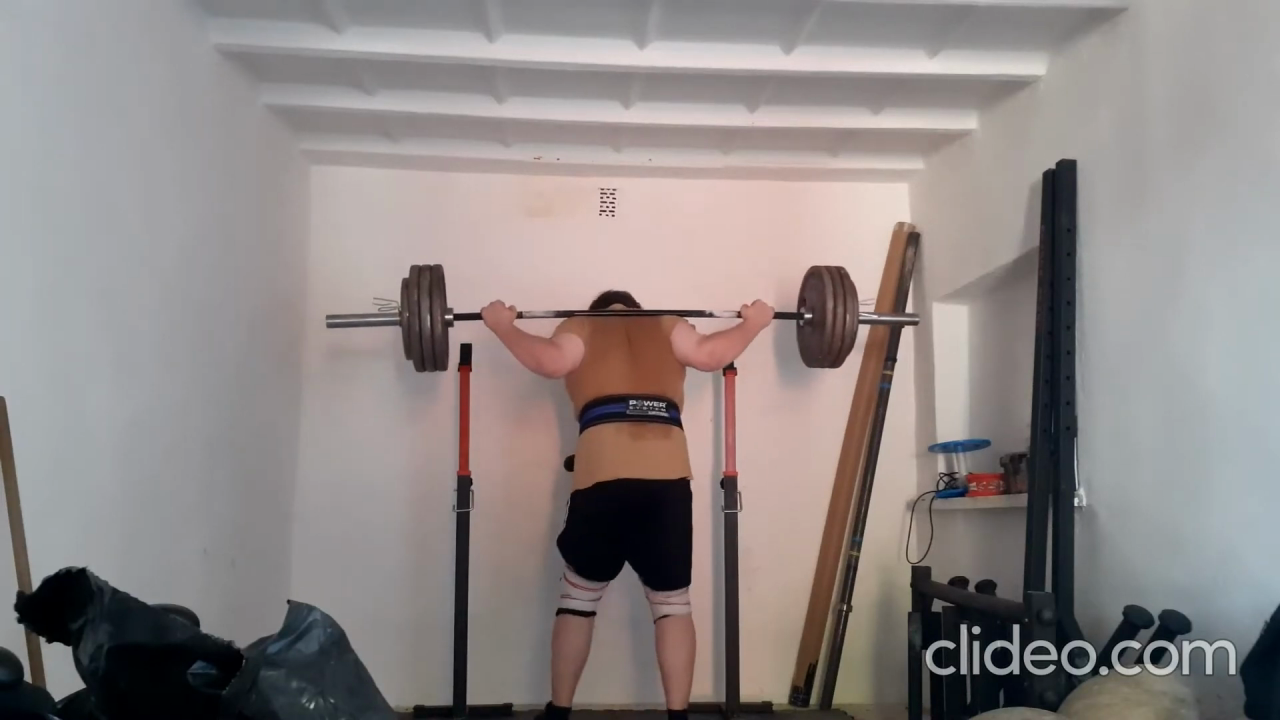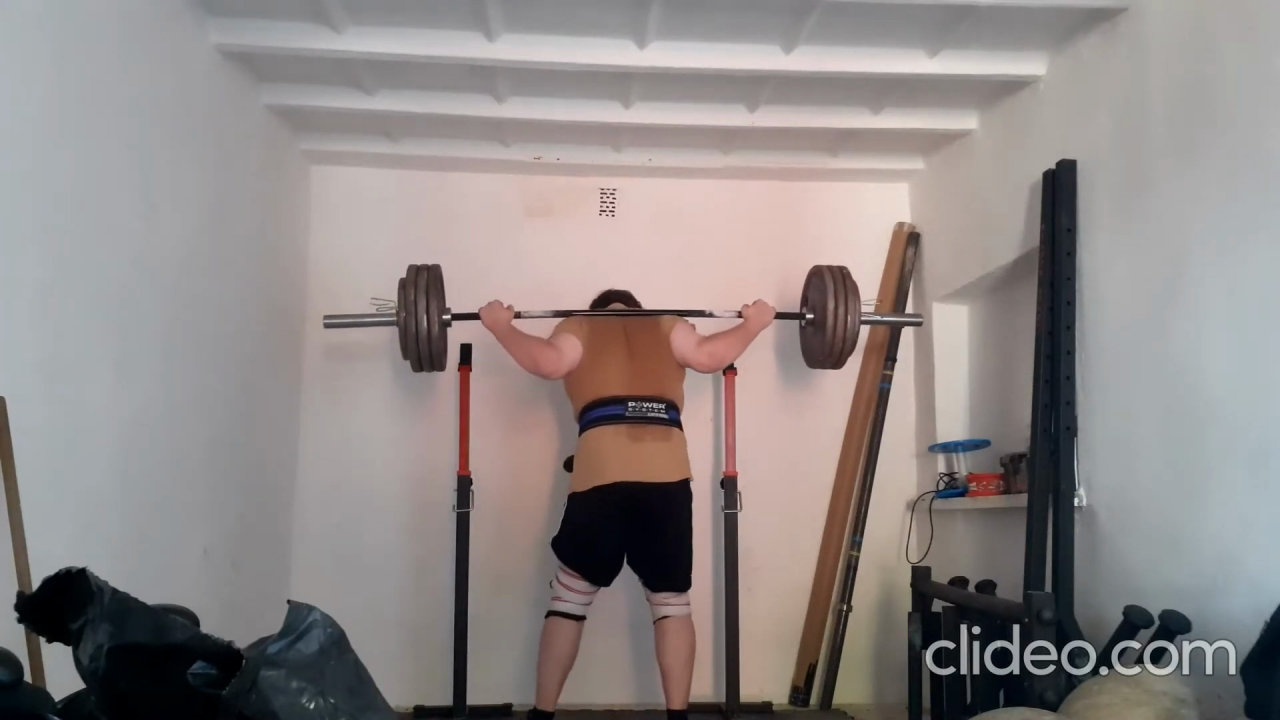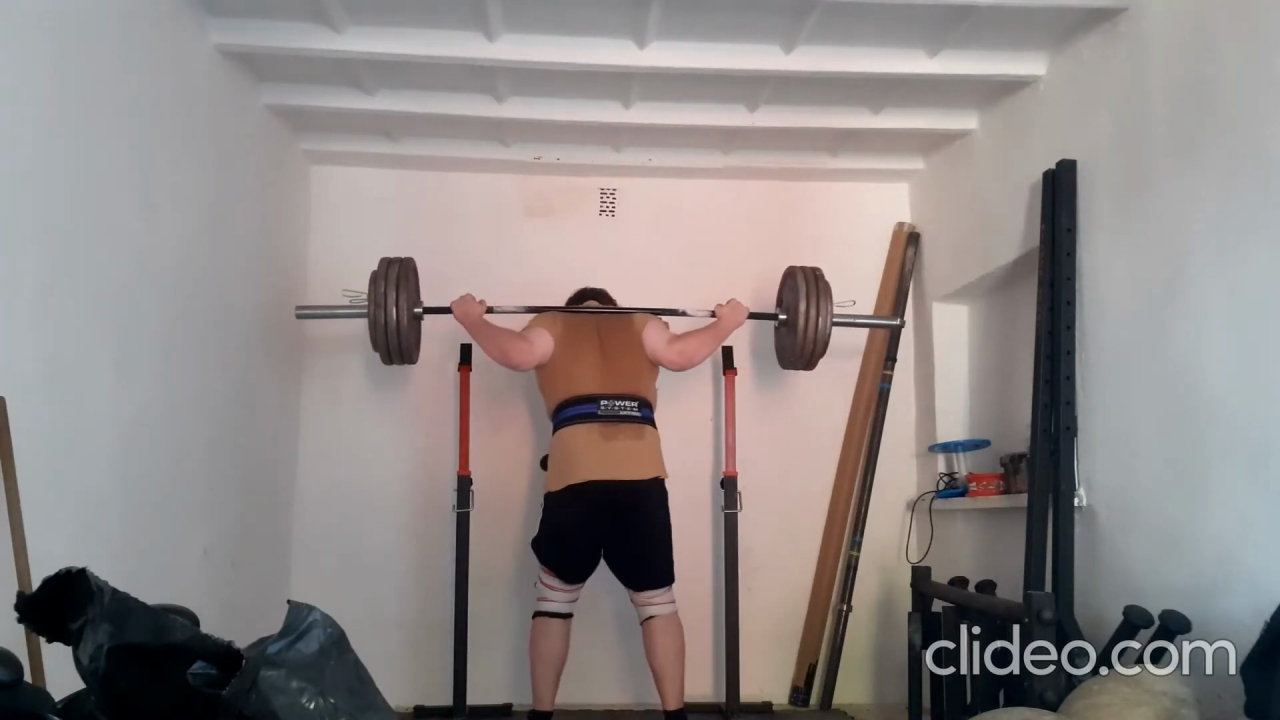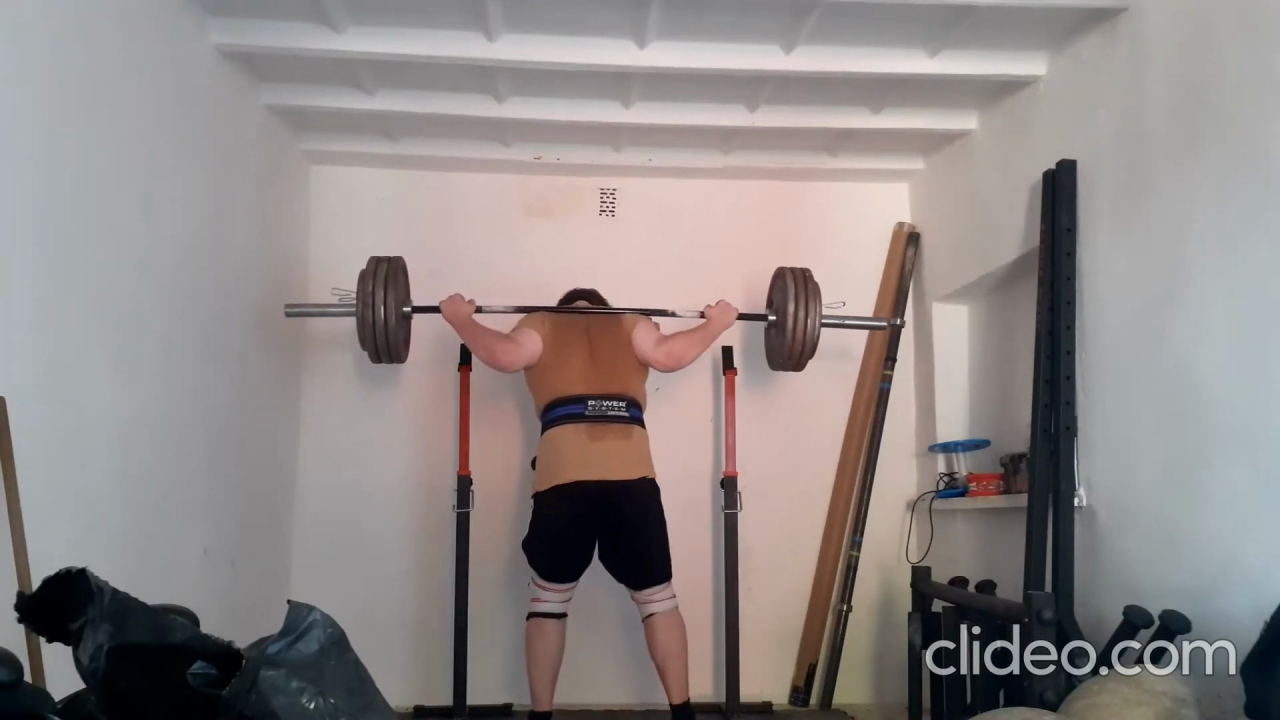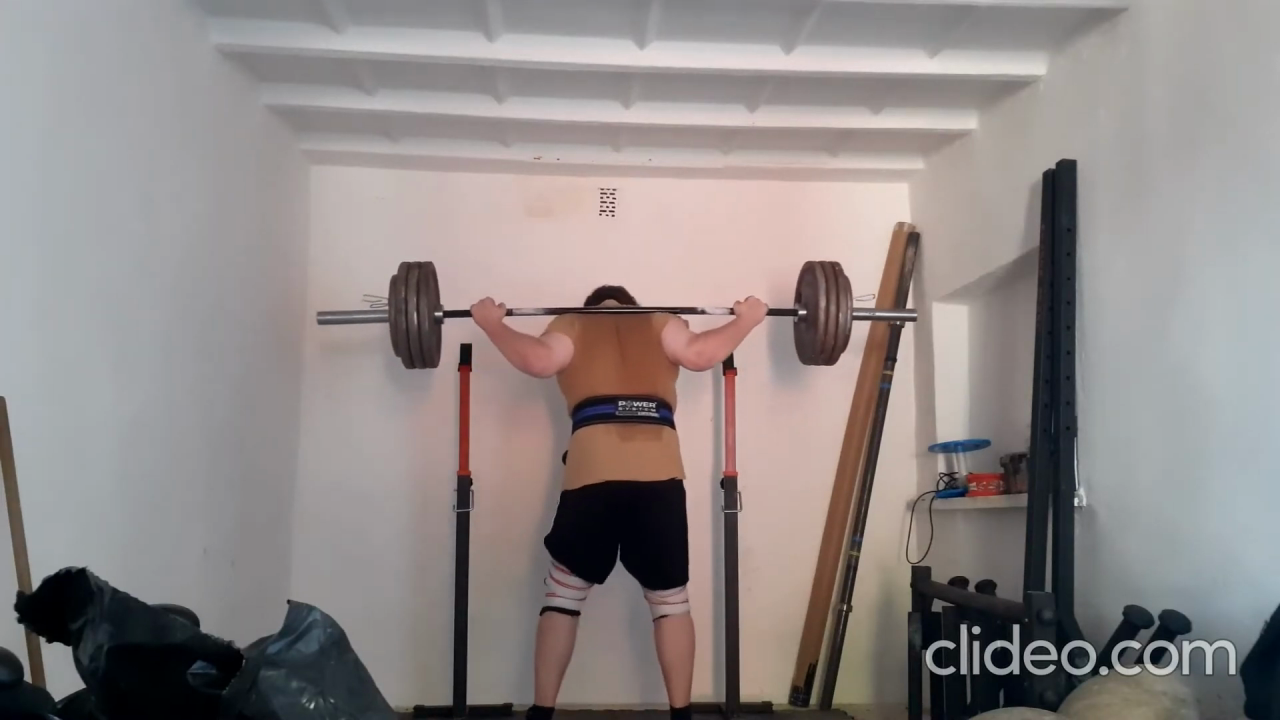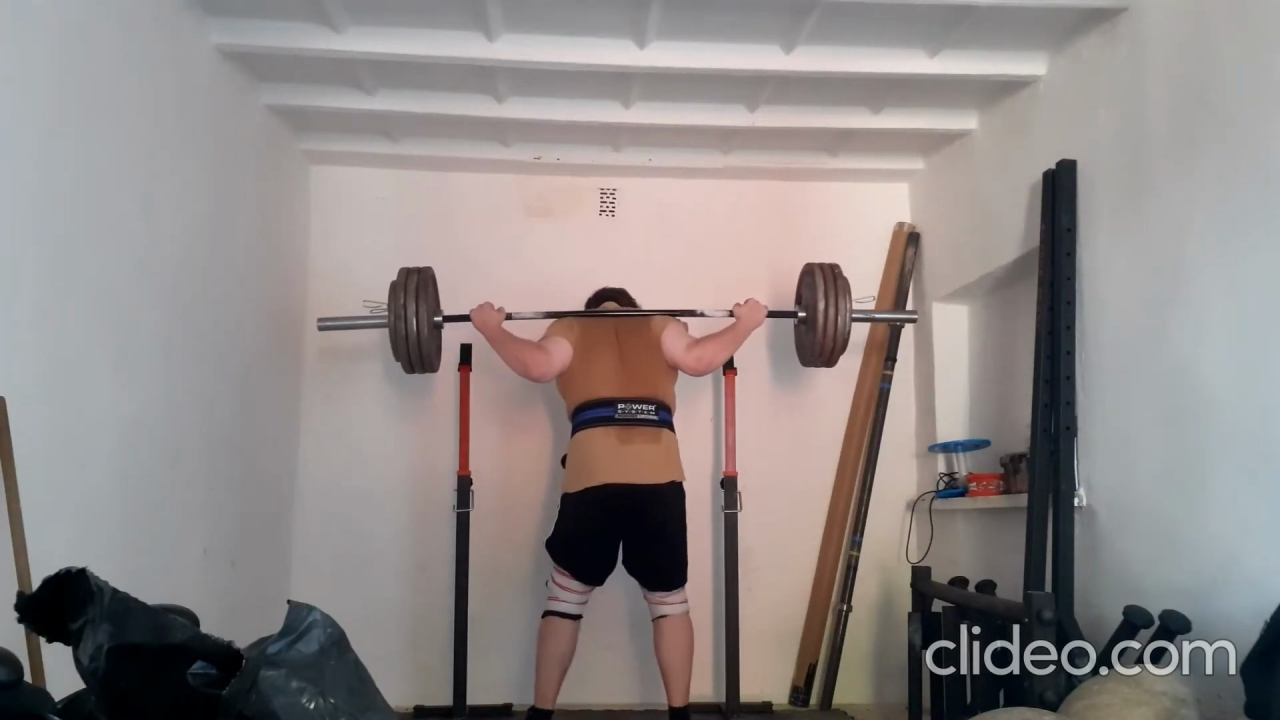
dt=0.4s
person 1, frame 1
left shoulder: (579, 327)
right shoulder: (667, 325)
left elbow: (550, 362)
right elbow: (709, 354)
left wrist: (502, 326)
right wrist: (754, 322)
left hip: (601, 474)
right hip: (666, 475)
left knee: (578, 598)
right knee: (672, 602)
person 1, frame 2
left shoulder: (578, 327)
right shoulder: (666, 326)
left elbow: (547, 363)
right elbow: (709, 356)
left wrist: (499, 326)
right wrist: (755, 323)
left hip: (601, 477)
right hip: (666, 478)
left knee: (569, 600)
right knee: (672, 603)
person 1, frame 3
left shoulder: (552, 324)
right shoulder: (640, 324)
left elbow: (517, 354)
right elbow: (680, 354)
left wrist: (470, 318)
right wrist: (728, 322)
left hip: (575, 477)
right hip: (641, 477)
left knee: (554, 601)
right knee: (657, 602)
person 1, frame 4
left shoulder: (541, 324)
right shoulder: (631, 324)
left elbow: (505, 355)
right elbow: (668, 355)
left wrist: (460, 318)
right wrist: (717, 323)
left hip: (564, 477)
right hip: (631, 477)
left knee: (549, 602)
right knee: (658, 601)
person 1, frame 5
left shoulder: (571, 325)
right shoulder: (660, 323)
left elbow: (538, 361)
right elbow: (699, 354)
left wrist: (491, 323)
right wrist: (747, 319)
left hip: (592, 477)
right hip: (659, 477)
left knee: (562, 598)
right knee: (670, 601)
person 1, frame 6
left shoulder: (570, 328)
right shoulder: (659, 325)
left elbow: (538, 366)
right elbow: (699, 360)
left wrist: (490, 327)
right wrist: (747, 323)
left hip: (591, 479)
right hip: (659, 479)
left knee: (565, 601)
right knee: (670, 602)
